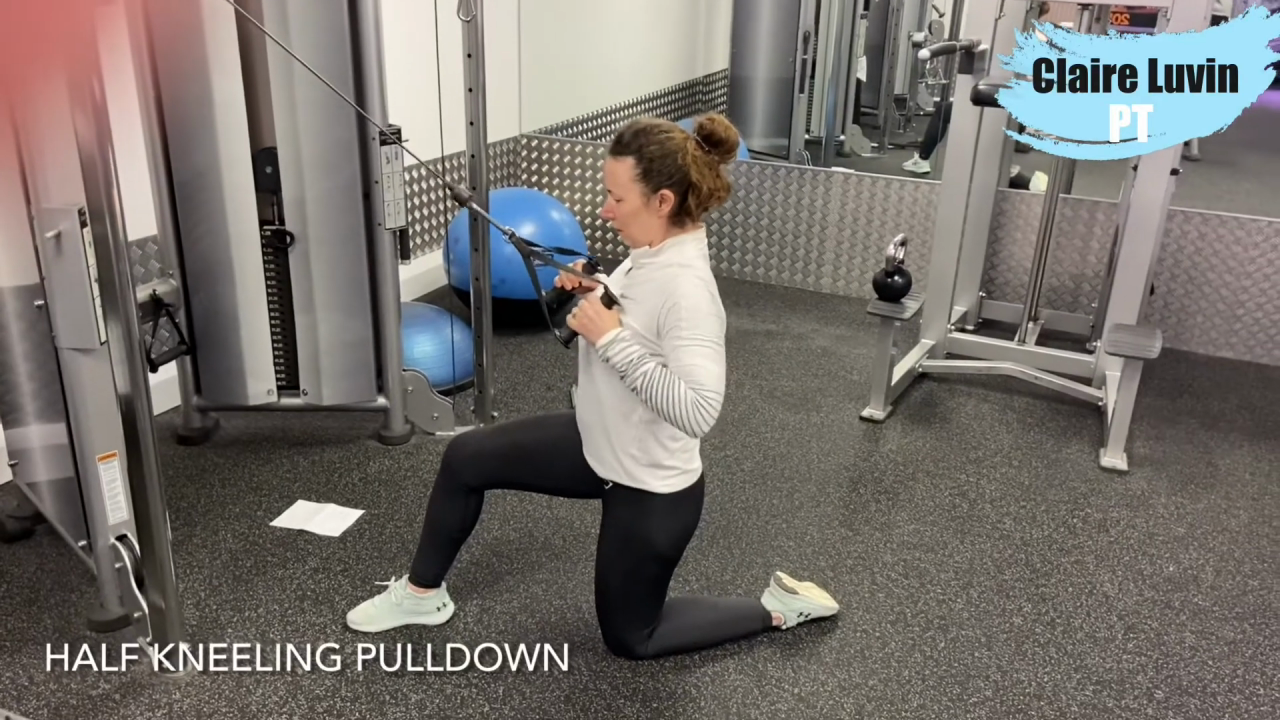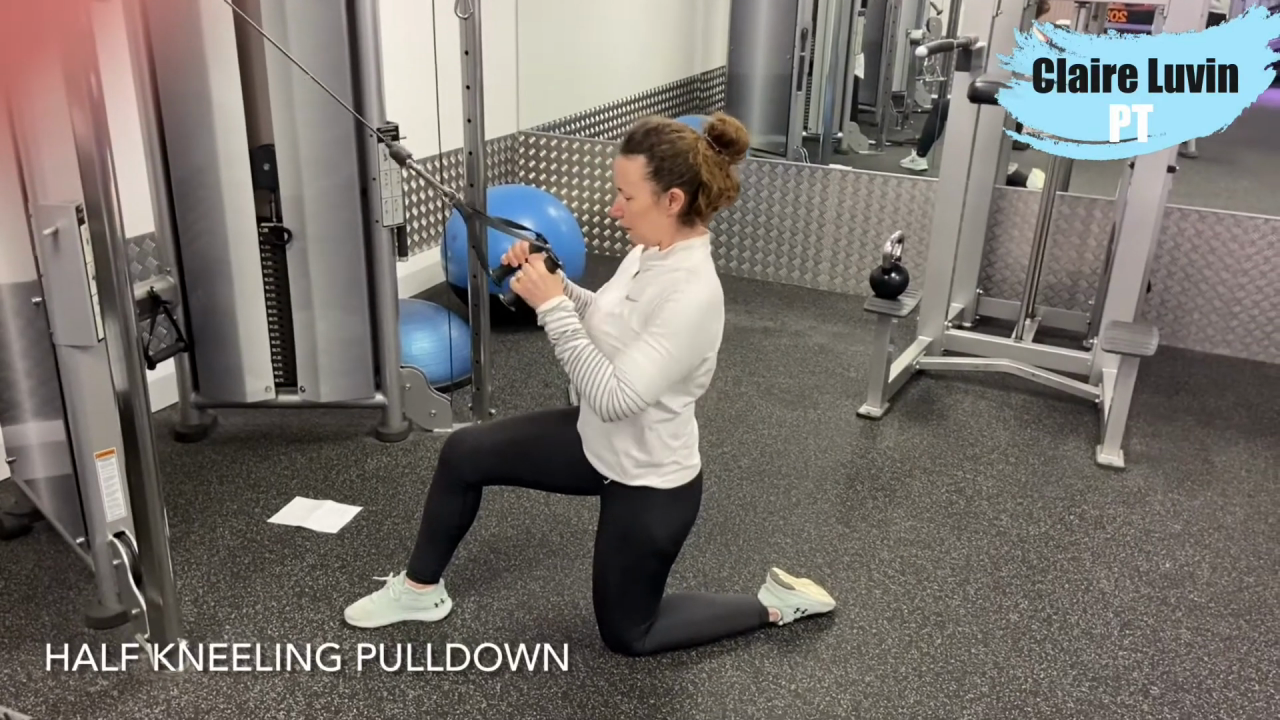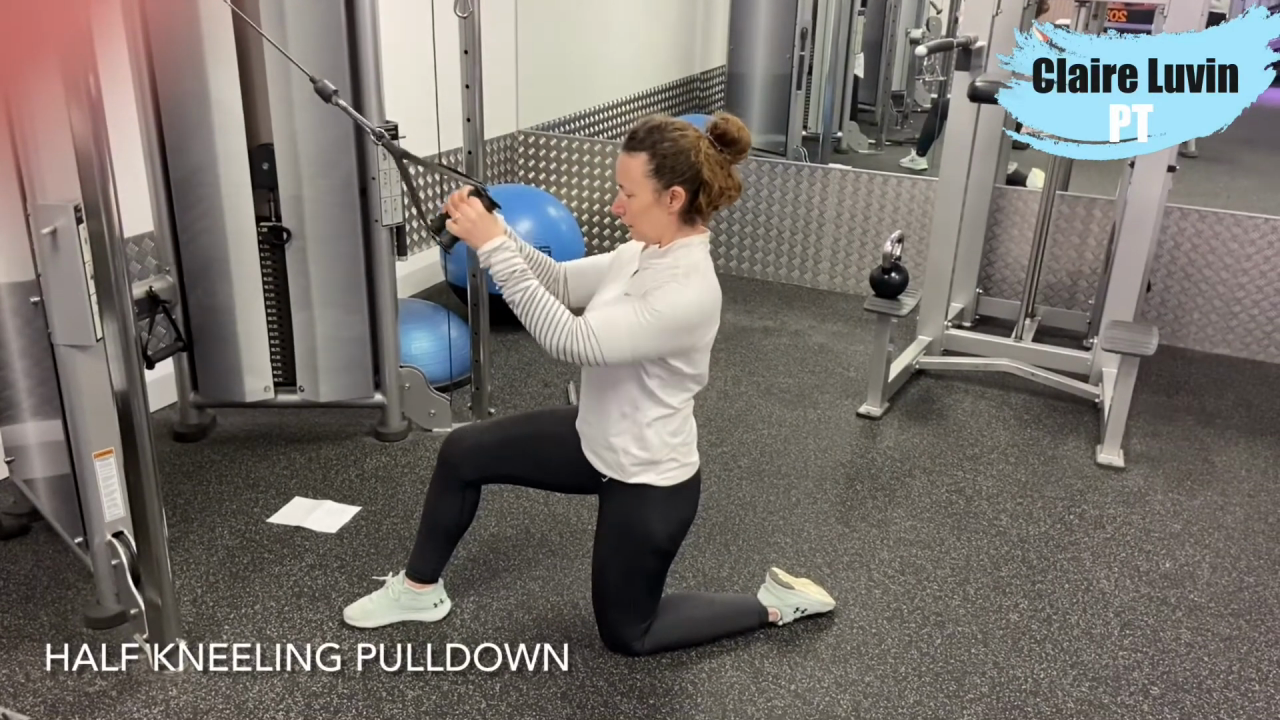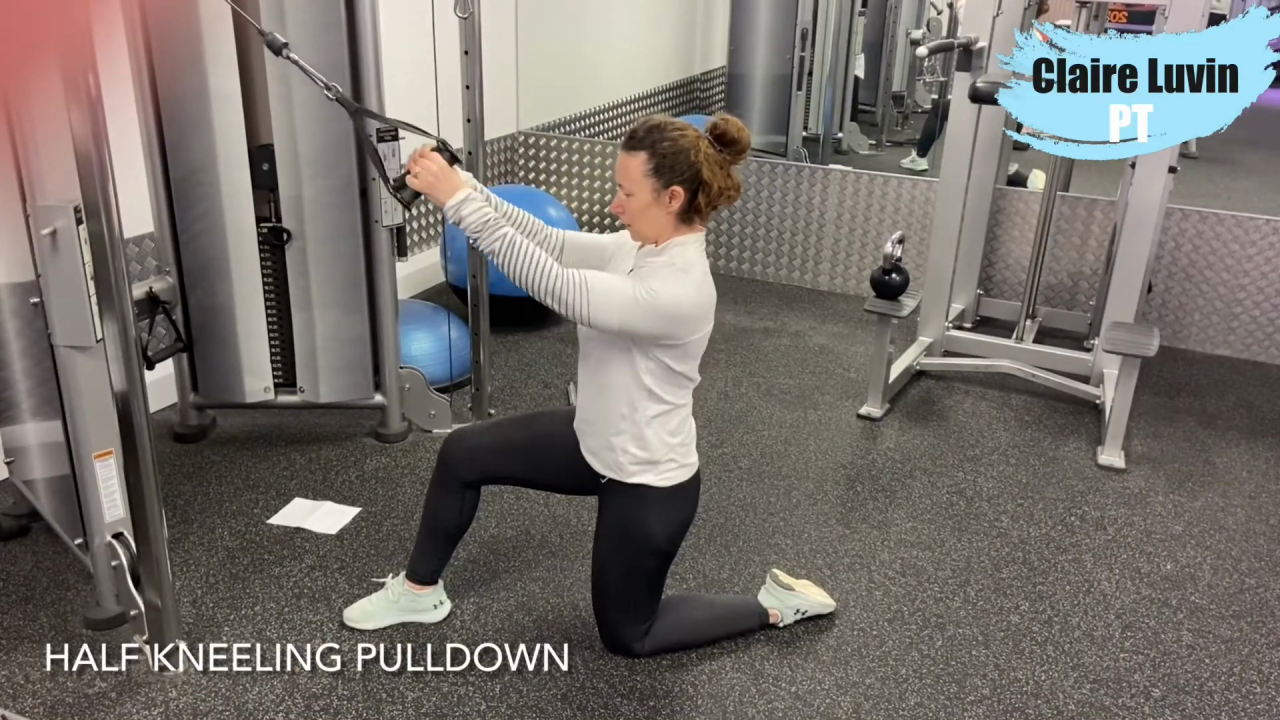
dt=0.5s
person 1, frame 1
left shoulder: (687, 288)
right shoulder: (653, 253)
left elbow: (695, 412)
left wrist: (610, 338)
right wrist: (593, 291)
left hip: (652, 486)
right hip: (601, 444)
left knee: (629, 636)
right knee: (465, 458)
left ankle: (781, 608)
right ankle: (422, 594)
person 1, frame 2
left shoulder: (692, 295)
right shoulder: (652, 254)
left elbow: (614, 398)
right elbow: (607, 323)
left wrist: (551, 306)
right wrist: (555, 286)
left hip: (650, 482)
right hip: (599, 443)
left knee: (627, 632)
right knee: (463, 454)
left ankle: (776, 602)
right ankle: (420, 589)
person 1, frame 3
left shoulder: (687, 293)
right shoulder: (650, 249)
left elbow: (568, 338)
right elbow: (563, 282)
left wrist: (492, 247)
right wrist: (494, 232)
left hip: (649, 481)
right hip: (599, 438)
left knee: (626, 632)
right knee: (463, 453)
left ankle: (776, 603)
right ankle: (419, 589)
person 1, frame 4
left shoulder: (680, 289)
right shoulder: (646, 245)
left elbow: (555, 286)
right elbow: (551, 244)
left wrist: (459, 201)
right wrist: (463, 185)
left hip: (648, 482)
right hip: (597, 439)
left knee: (626, 633)
right knee: (462, 454)
left ankle: (776, 605)
right ankle: (419, 590)
